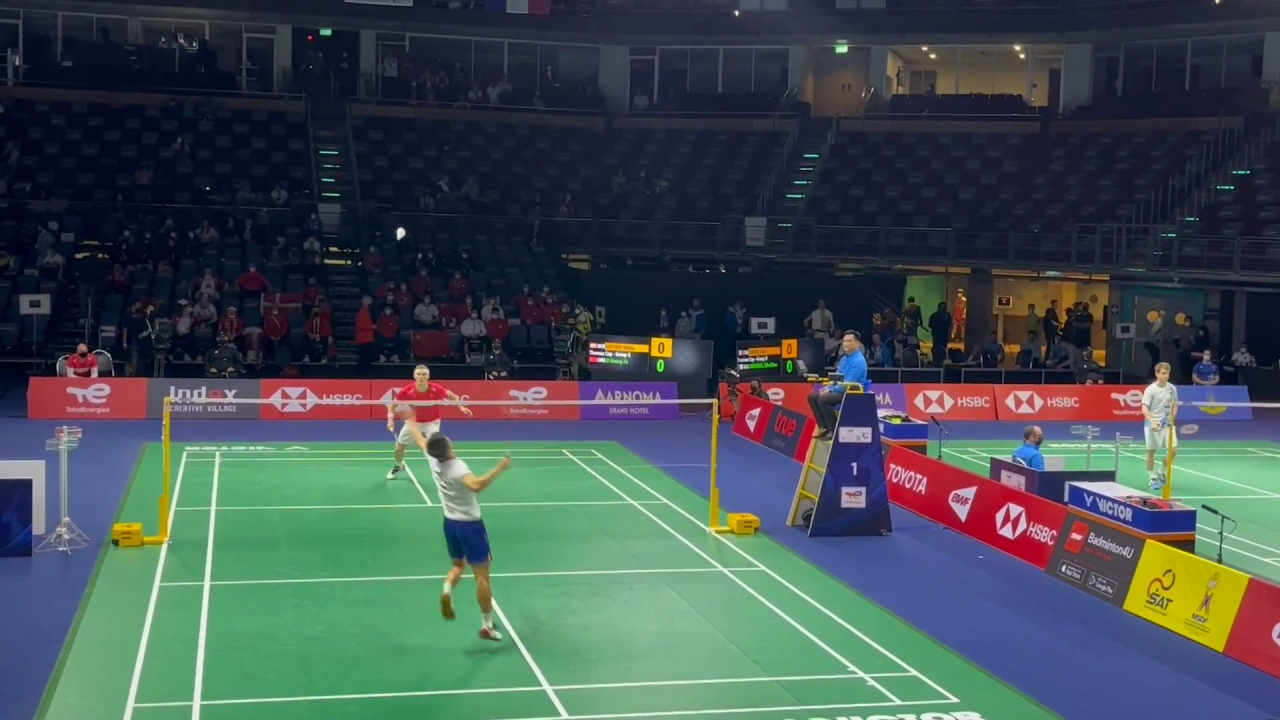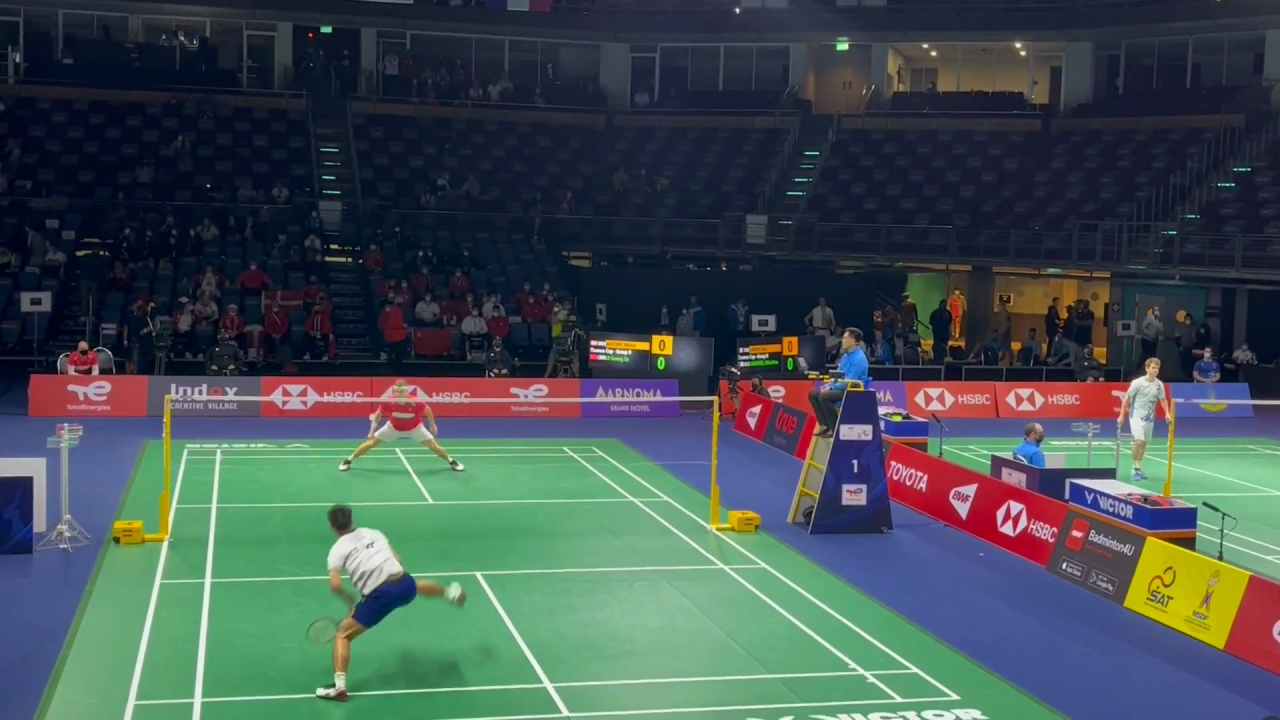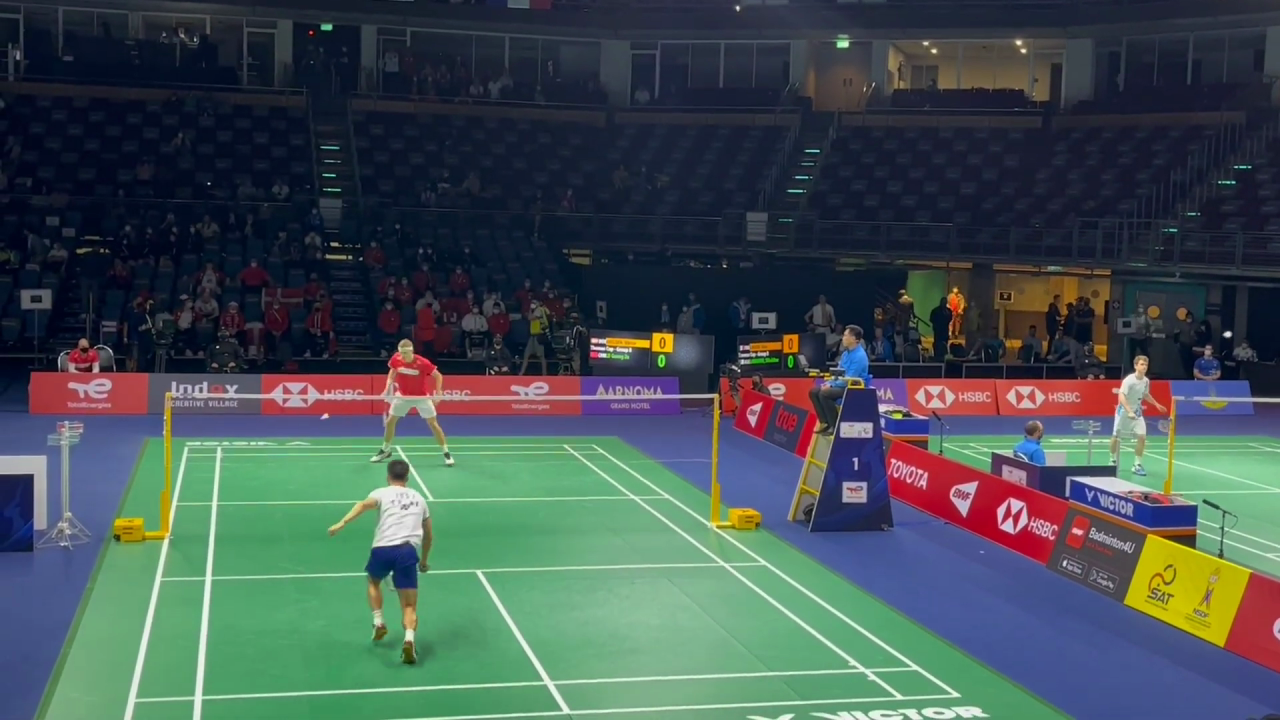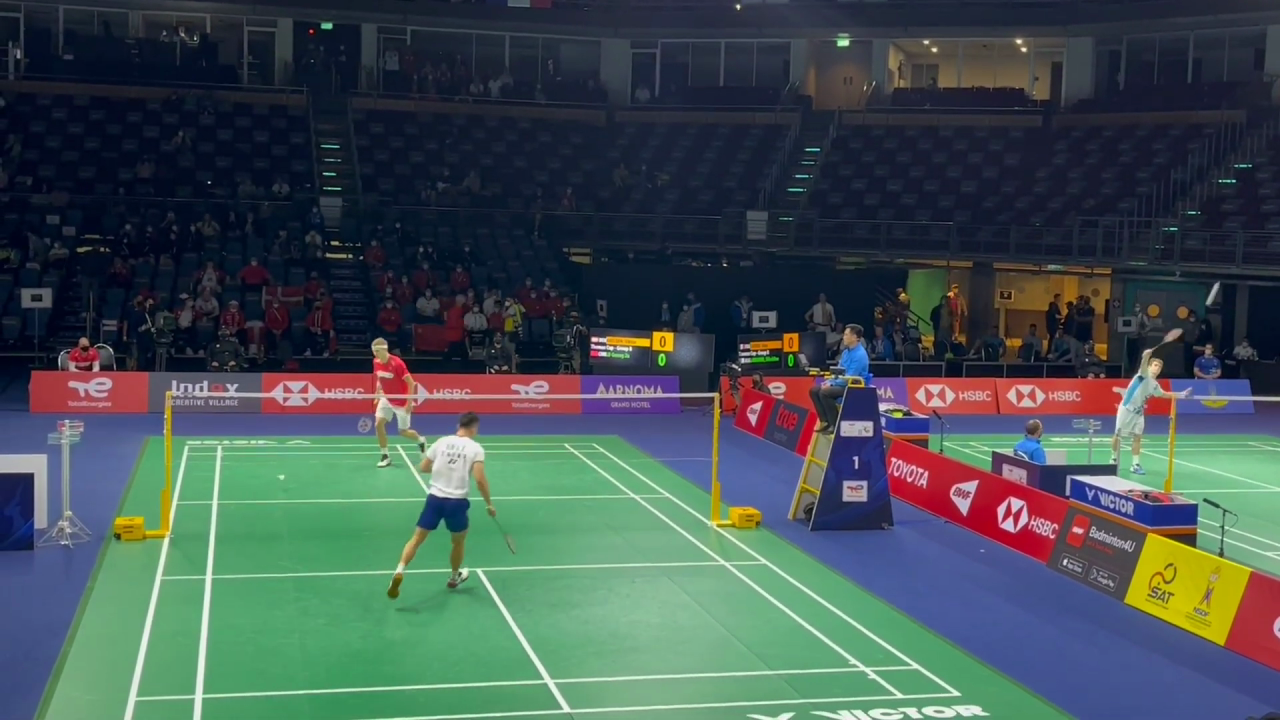
dt=0.5s
person 1, frame 1
left shoulder: (435, 459)
right shoulder: (456, 467)
left elbow: (421, 442)
right elbow: (475, 486)
left wrist: (416, 430)
right wrist: (499, 468)
left hip: (450, 523)
right hip: (468, 525)
left knee: (458, 565)
right knee: (482, 576)
left ankle: (447, 591)
right ankle: (487, 626)
person 1, frame 2
left shoulder: (336, 550)
right shoulder: (375, 535)
left elbow: (335, 586)
left wrist: (347, 598)
left hip: (381, 595)
right hip: (404, 585)
left knee: (343, 636)
right knee: (418, 587)
left ankle: (339, 686)
right ankle: (452, 594)
person 1, frame 3
left shoulder: (382, 493)
right shoulder: (420, 499)
left elbow: (364, 505)
right elbow: (429, 535)
left wrist: (341, 523)
right wrist: (424, 560)
left hip: (382, 550)
right hip: (407, 552)
left knee: (373, 584)
right knee: (409, 606)
left ankle: (379, 624)
right ankle: (409, 641)
person 1, frame 4
left shoulder: (441, 442)
right shoulder: (475, 448)
left elbow: (423, 467)
right elbow: (480, 479)
right wrist: (489, 504)
left hip: (435, 498)
right hip: (456, 502)
left knee: (417, 538)
right knee: (458, 541)
left ankle: (399, 572)
right ankle: (454, 577)
